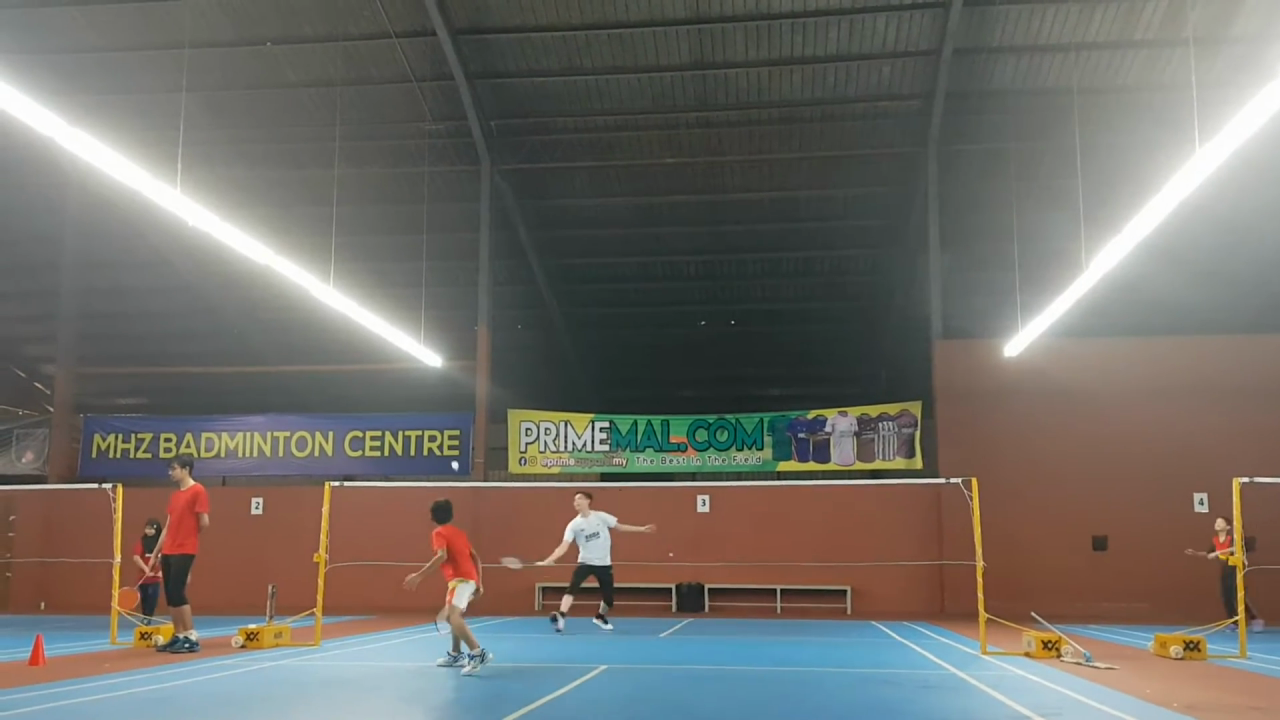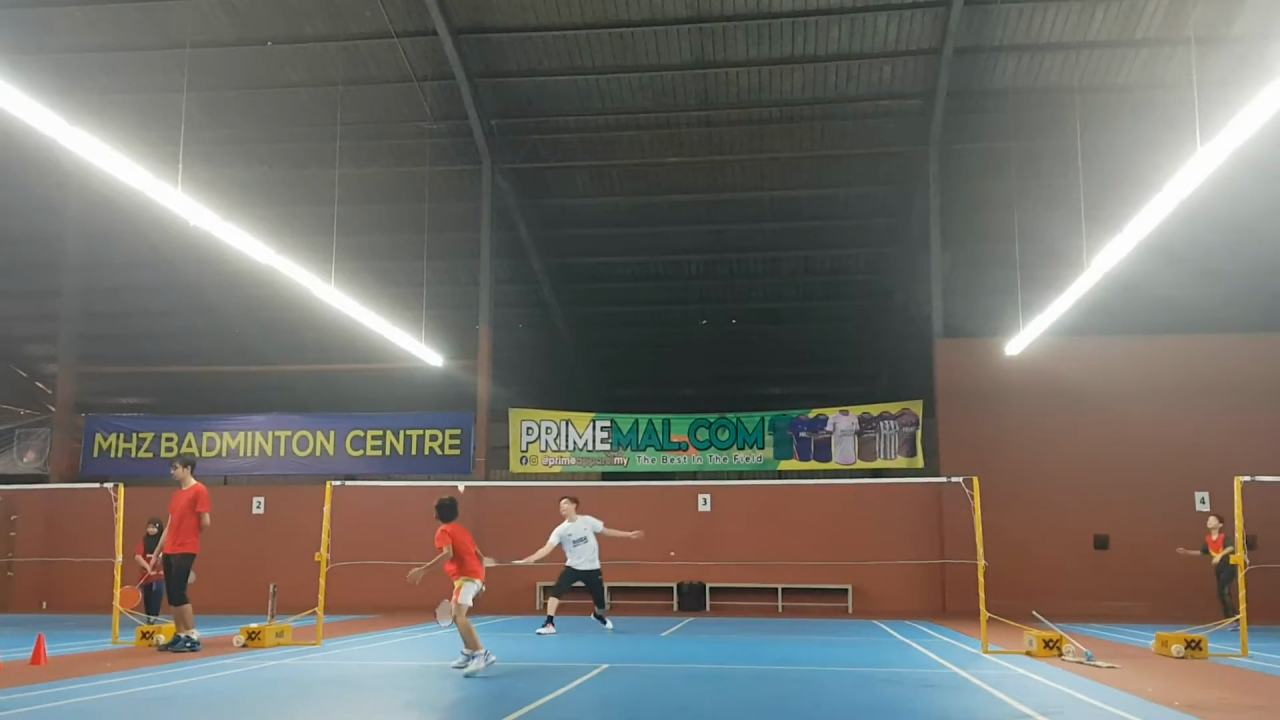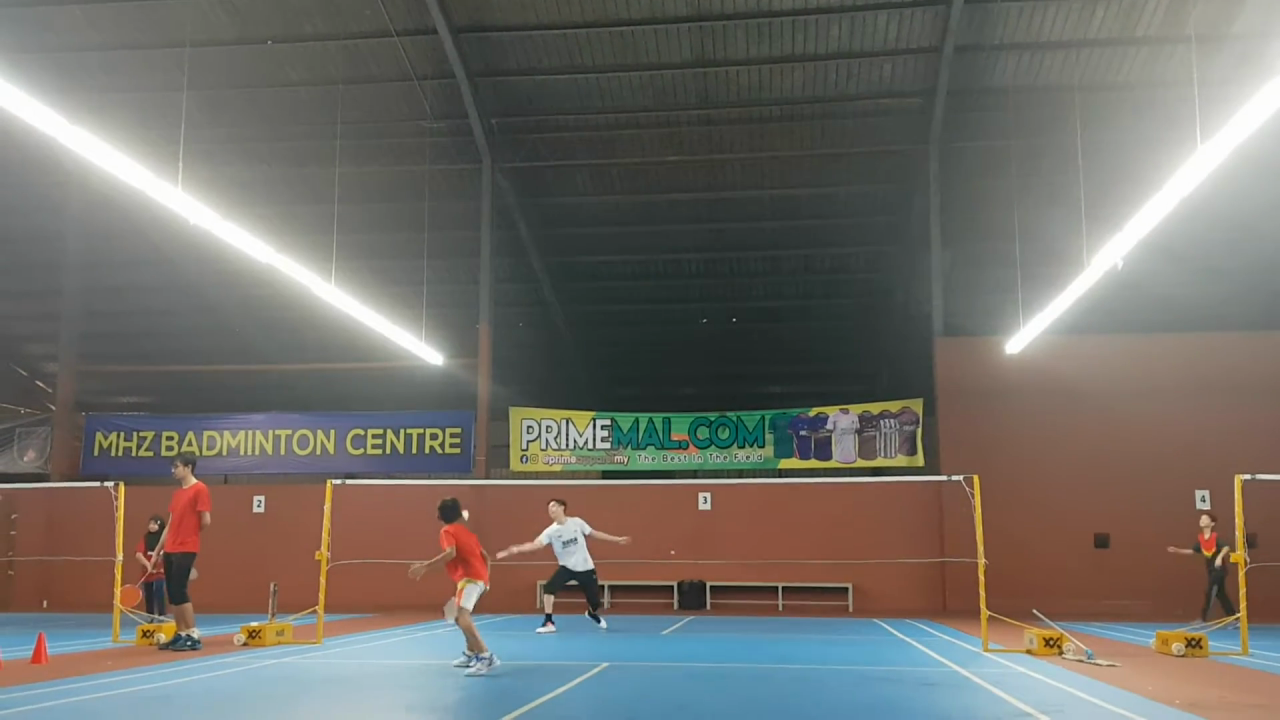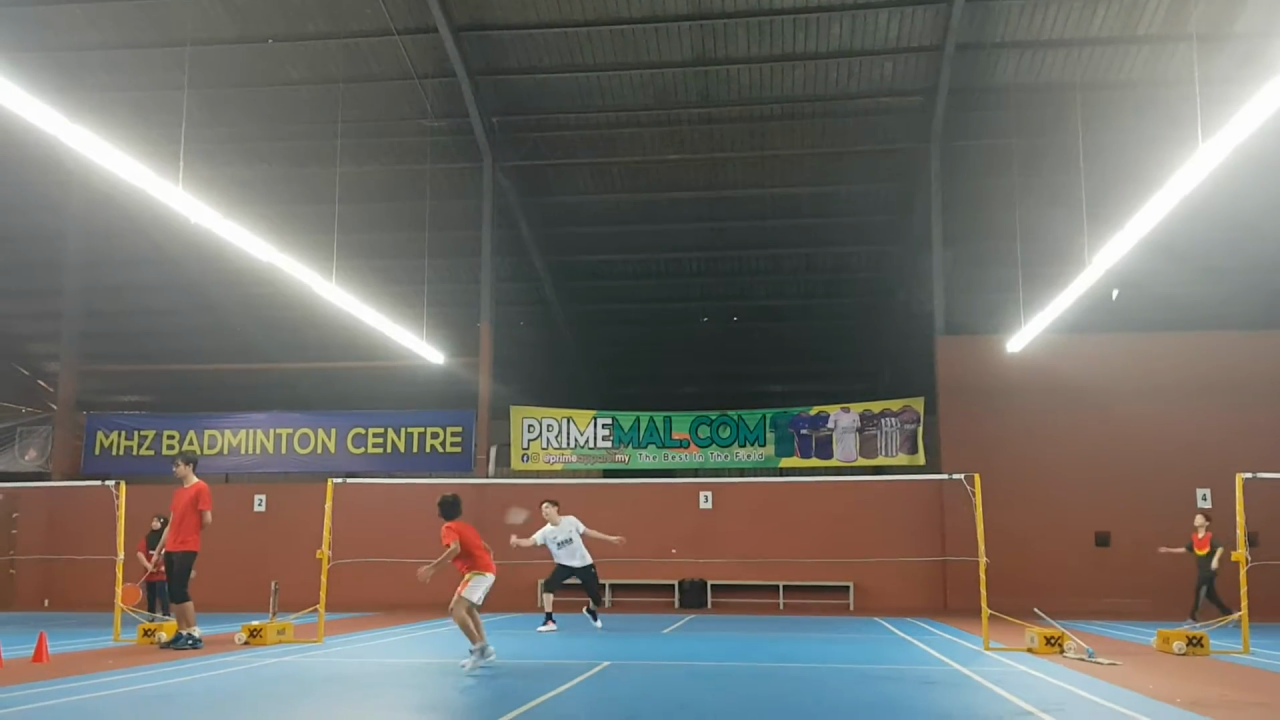
dt=0.1s
person 1, frame 1
left shoulder: (198, 491)
right shoulder: (174, 495)
left elbow: (204, 522)
right elbow: (168, 527)
left wrist: (188, 537)
right wrist: (156, 553)
left hip: (184, 551)
right hip: (168, 552)
left knee: (177, 593)
right knee: (170, 595)
left ankle: (191, 638)
right ankle: (178, 636)
person 1, frame 2
left shoulder: (199, 490)
right shoulder: (176, 495)
left elbow: (205, 522)
right elbow: (169, 526)
left wrist: (189, 536)
right wrist: (157, 552)
left hip: (185, 551)
right hip: (169, 552)
left knee: (179, 593)
right knee: (172, 595)
left ankle: (193, 637)
right ankle: (180, 635)
person 1, frame 3
left shoulder: (200, 489)
right shoulder: (177, 493)
left elbow: (206, 521)
right elbow: (170, 525)
left wrist: (190, 535)
right wrist: (158, 551)
left hip: (186, 549)
right hip: (170, 550)
left knee: (179, 591)
right knee: (172, 593)
left ankle: (193, 636)
right ankle: (181, 634)
person 1, frame 4
left shoulder: (201, 488)
right shoulder: (178, 492)
left elbow: (207, 520)
right elbow: (171, 524)
left wrist: (191, 533)
right wrist: (158, 550)
left hip: (187, 548)
right hip: (171, 549)
left knee: (180, 590)
right knee: (173, 592)
left ankle: (195, 635)
right ankle: (182, 633)
person 2, frame 1
left shoulder: (439, 532)
right shoulder: (459, 532)
left elbow: (442, 556)
right elbow: (476, 558)
left wrist: (419, 575)
right wrist: (478, 584)
left hip: (459, 578)
right hip: (469, 578)
left knee: (453, 617)
right knee: (455, 615)
left ankle: (478, 653)
right ankle: (456, 654)
person 2, frame 2
left shoulder: (443, 531)
right shoulder: (463, 531)
left elbow: (447, 553)
right elbow: (480, 556)
left wrist: (423, 570)
right wrist: (481, 582)
left hip: (466, 577)
right hip: (476, 576)
left knee: (459, 615)
right knee: (458, 613)
left ankle: (481, 654)
right ankle: (469, 653)
person 2, frame 3
left shoulder: (447, 531)
right shoulder: (467, 532)
left elbow: (450, 553)
right elbow: (485, 556)
left wrist: (424, 566)
left hip: (469, 578)
right hip: (479, 577)
left knee: (462, 618)
right knee: (462, 615)
left ankle: (486, 657)
right ankle: (471, 654)
person 2, frame 4
left shoulder: (449, 528)
right shoulder: (467, 527)
left elbow: (456, 549)
right elbow: (488, 549)
left wrist: (431, 567)
left hip: (478, 571)
right hip: (487, 572)
left knee: (457, 609)
right knee: (468, 609)
left ankle: (479, 648)
right ankle: (483, 649)
